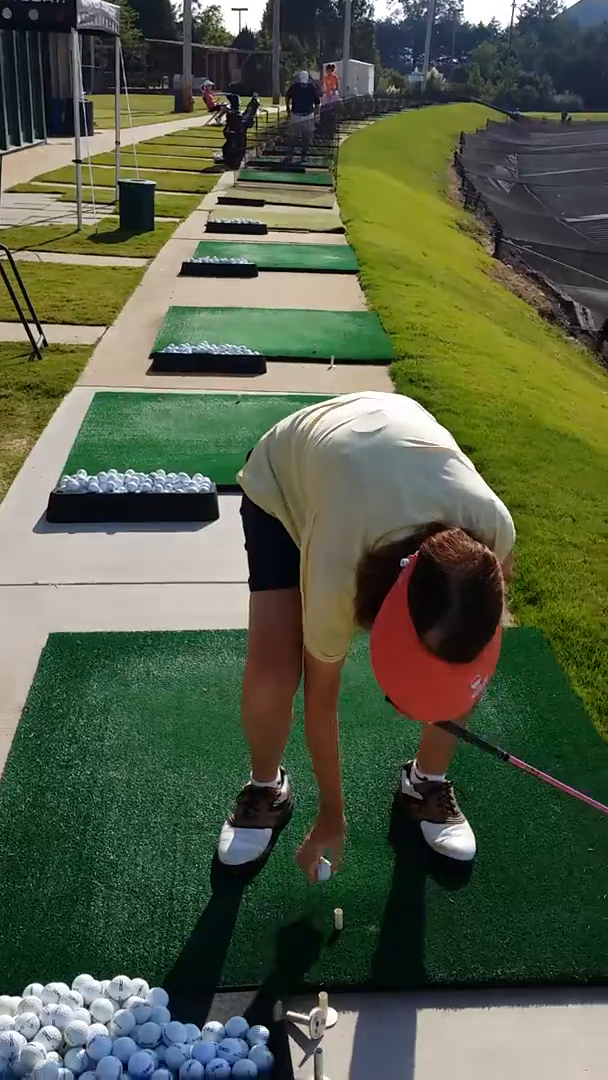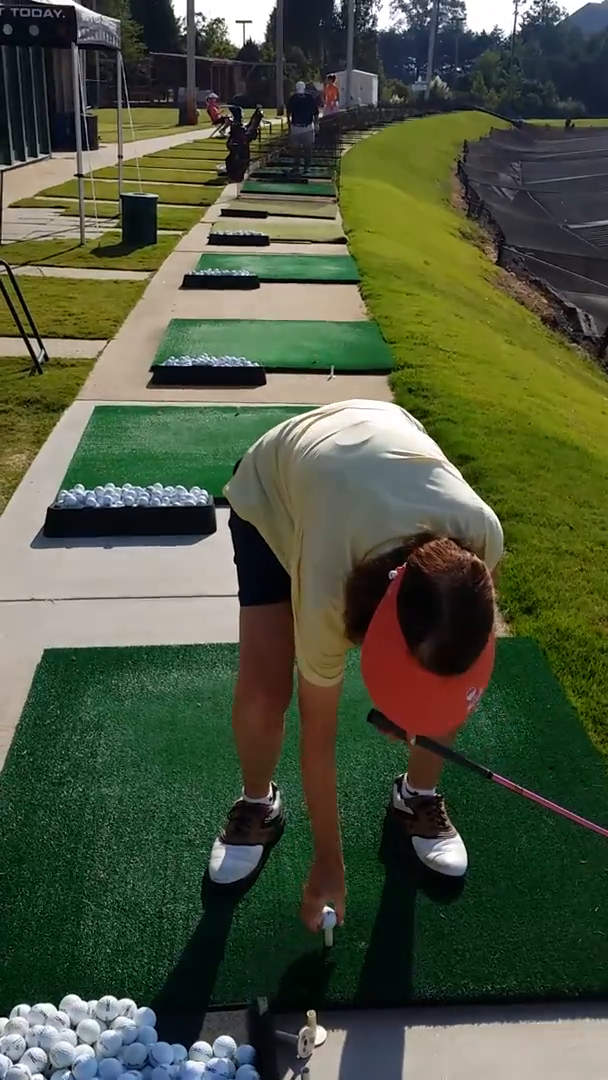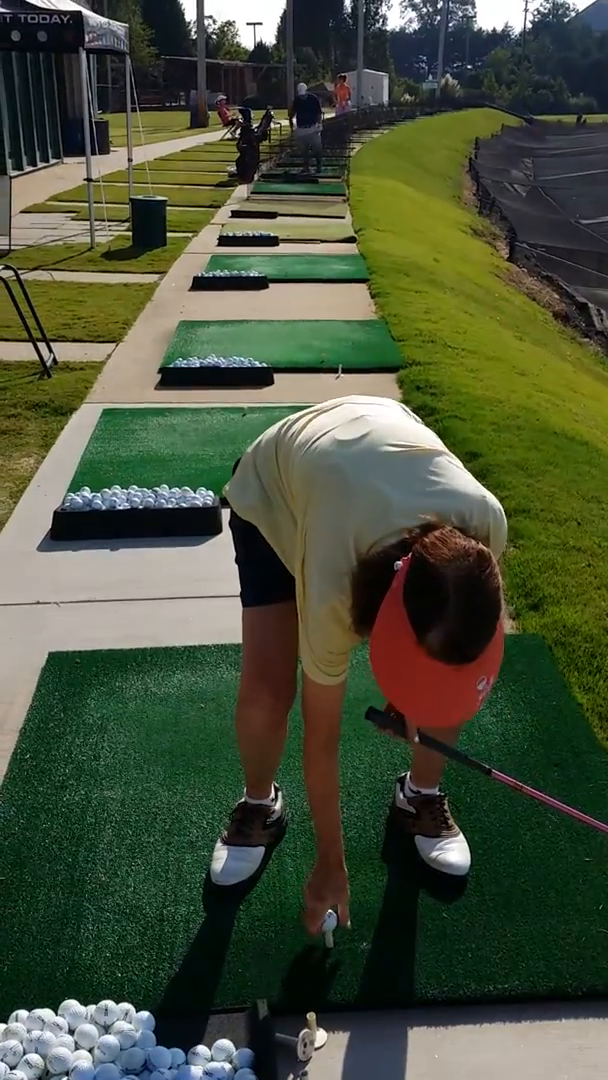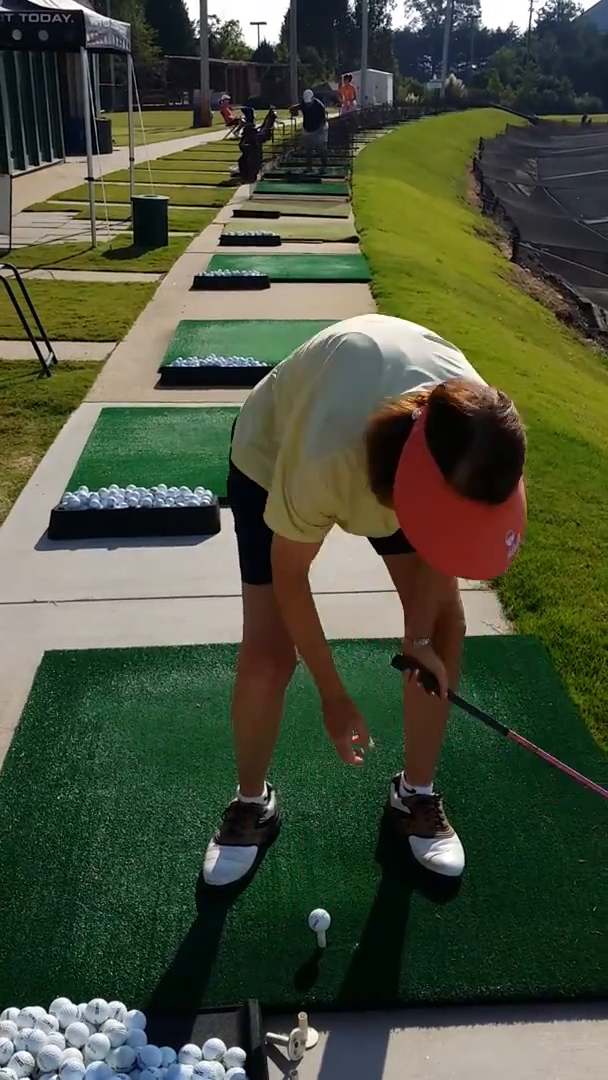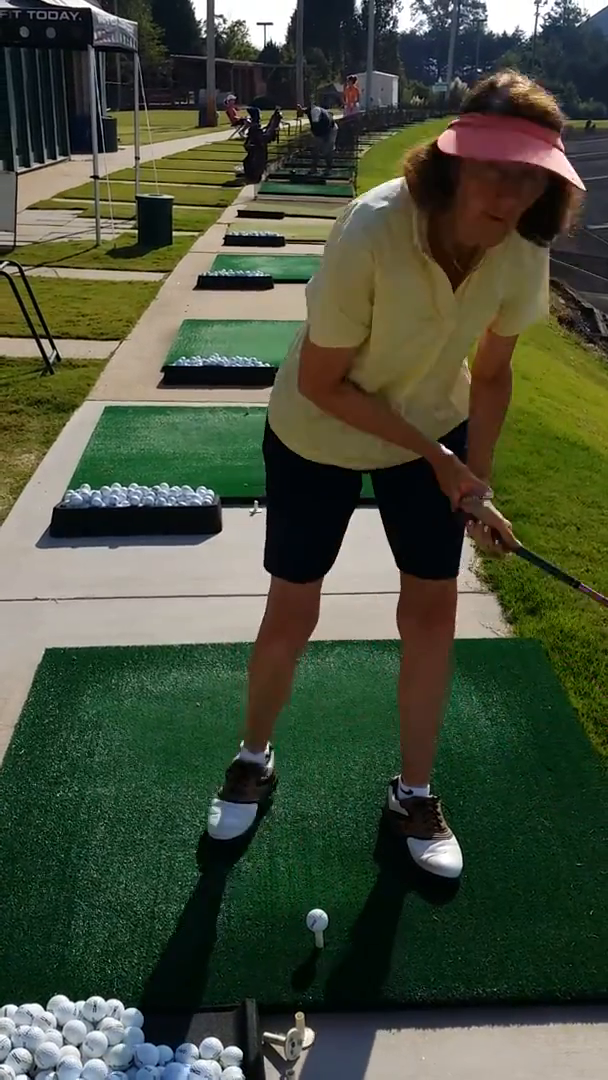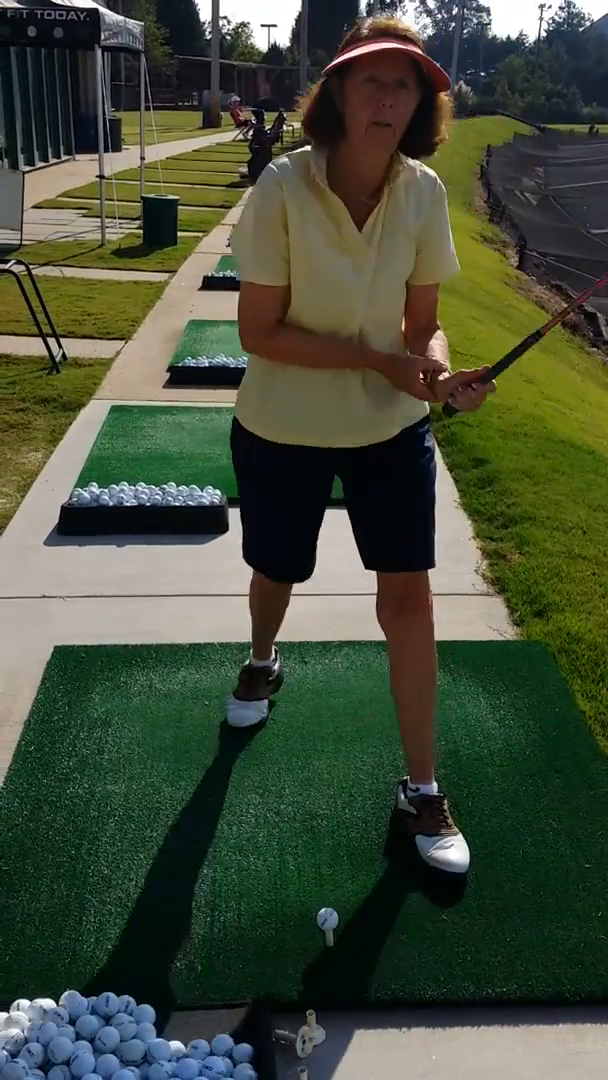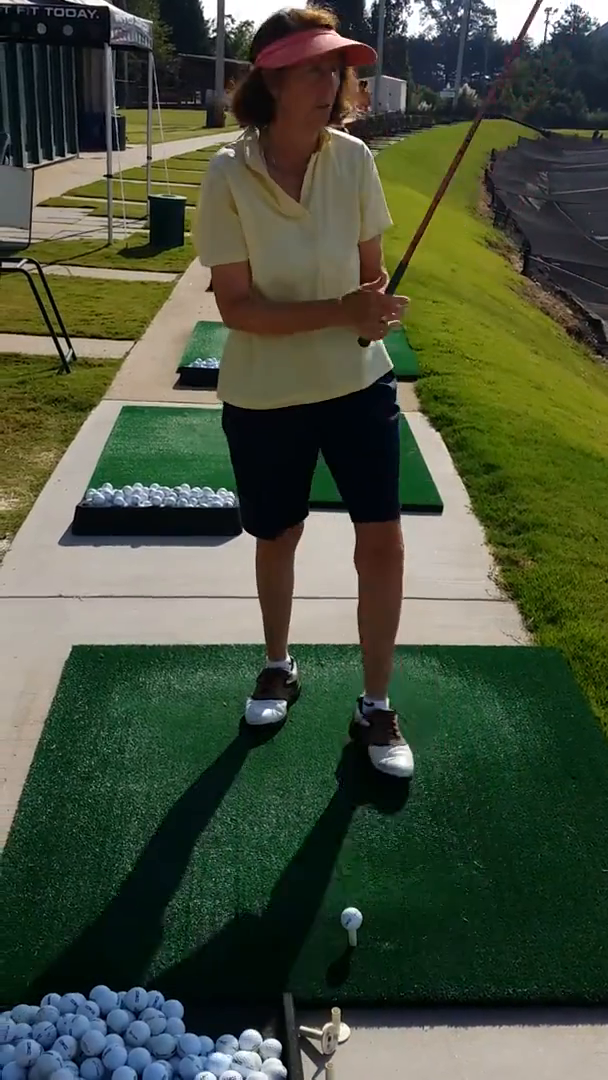
dt=0.5s
person 1, frame 1
left shoulder: (491, 523)
right shoulder: (335, 577)
right elbow: (320, 696)
left wrist: (429, 675)
right wrist: (330, 813)
right hip: (284, 478)
left knee: (458, 653)
right knee: (273, 668)
left ankle: (427, 783)
right ankle: (266, 789)
person 1, frame 2
left shoulder: (481, 531)
right shoulder: (327, 593)
right elbow: (318, 736)
left wrist: (423, 674)
right wrist: (328, 862)
right hip: (272, 488)
left knee: (450, 670)
right knee: (262, 689)
left ankle: (418, 798)
right ankle: (257, 806)
person 1, frame 3
left shoulder: (485, 522)
right shoulder: (333, 592)
right elbow: (322, 736)
left wrist: (411, 689)
right wrist: (331, 864)
right hip: (272, 490)
left knee: (454, 667)
right knee: (266, 690)
left ankle: (421, 796)
right ankle: (259, 806)
person 1, frame 4
left shoulder: (485, 431)
right shoulder: (326, 458)
left elbow: (462, 527)
right elbow: (290, 573)
left wrist: (421, 636)
right wrist: (334, 697)
left hip: (393, 452)
right hip: (274, 456)
left knee: (446, 624)
right knee: (267, 655)
left ankle: (415, 793)
right ankle: (252, 802)
person 1, frame 5
left shoulder: (523, 250)
right shoulder: (370, 236)
left elbow: (492, 372)
right elbow: (321, 383)
left wrist: (476, 481)
right wrist: (432, 452)
left hip: (435, 436)
right hip: (317, 438)
left knee: (431, 612)
right knee: (294, 607)
left ankle: (413, 794)
right ankle: (252, 760)
person 1, frame 6
left shoulder: (424, 192)
right shoulder: (283, 186)
left elbow: (421, 319)
right elbow: (260, 332)
left wrist: (437, 366)
right wrist: (378, 358)
left hip: (390, 425)
right hip: (280, 428)
left knee: (407, 599)
right knee: (276, 573)
left ankle: (421, 789)
right ankle: (263, 659)
person 1, frame 7
left shoulder: (353, 159)
right shoulder: (229, 174)
left elbow: (373, 271)
right elbow: (237, 307)
left wrist: (375, 302)
right wrist: (336, 311)
left hip: (357, 385)
right hip: (265, 396)
left knee: (381, 543)
right knee: (277, 539)
left ankle: (375, 706)
right ankle: (279, 667)
